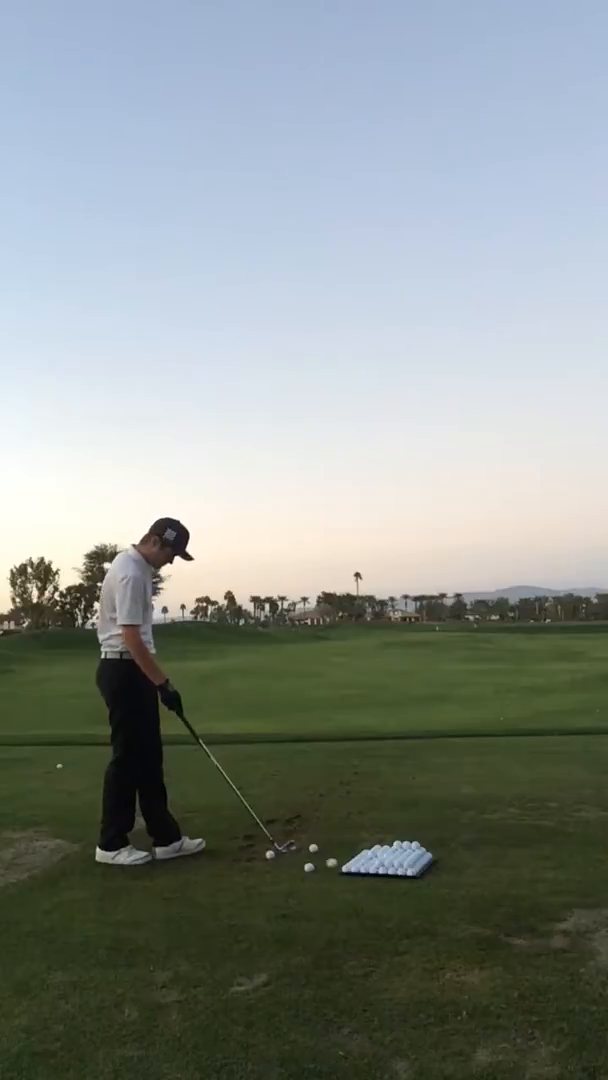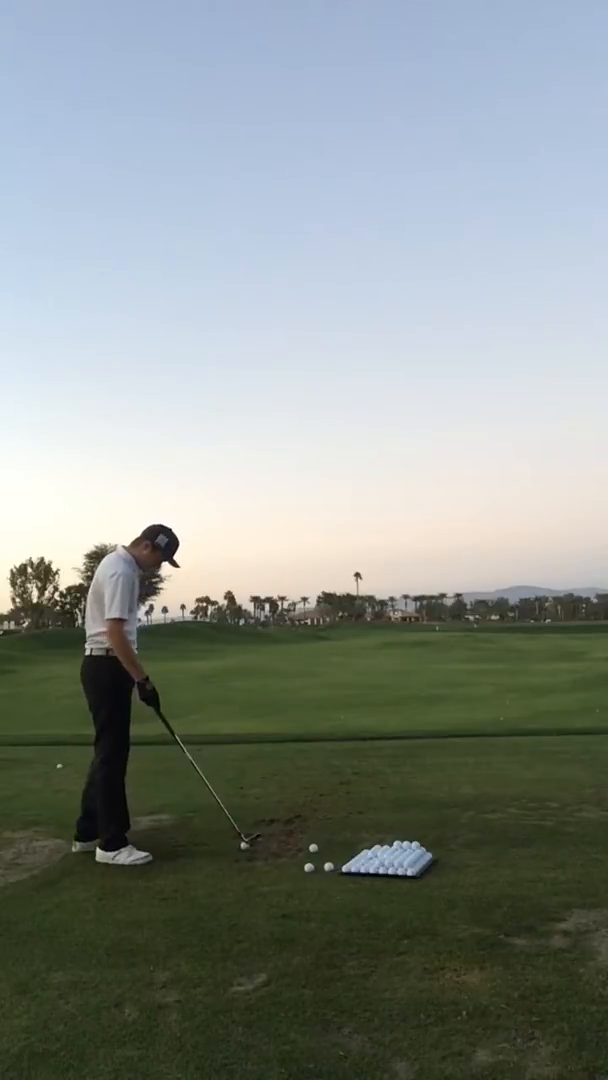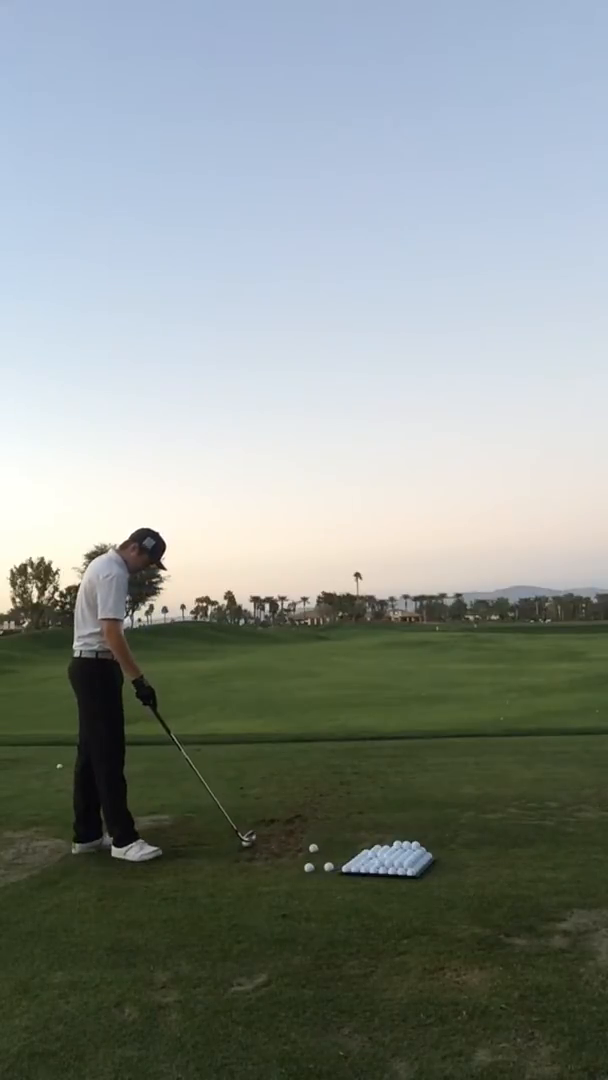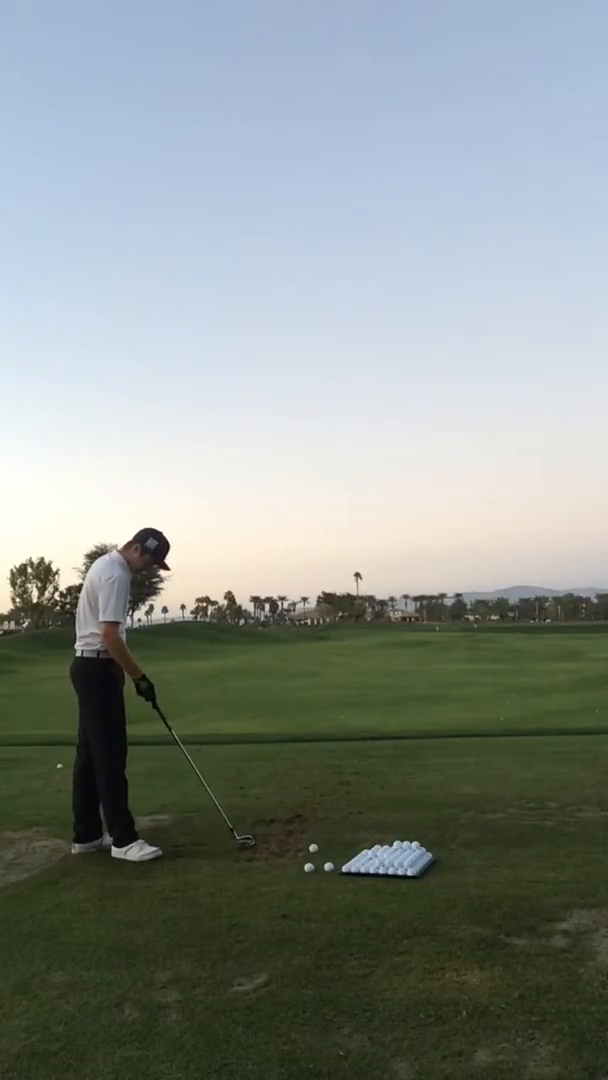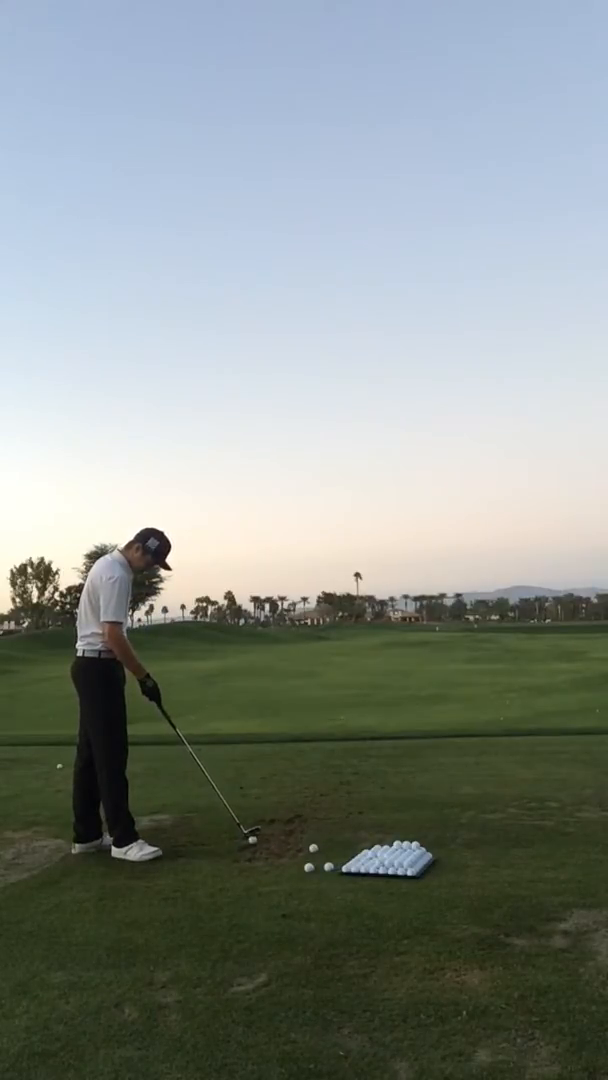
dt=1s
person 1, frame 1
left shoulder: (136, 566)
right shoulder: (131, 574)
right elbow: (132, 638)
right wrist: (163, 684)
left hip: (131, 671)
right hip: (124, 672)
left knee: (149, 756)
right knee: (127, 757)
left ankle: (166, 838)
right ankle: (111, 844)
person 1, frame 2
left shoulder: (119, 564)
right shoulder: (122, 572)
right elbow: (116, 633)
right wrist: (143, 680)
left hip: (103, 666)
right hip: (107, 668)
left knee: (108, 752)
right knee: (113, 753)
left ankle: (88, 832)
right ankle: (111, 843)
person 1, frame 3
left shoulder: (102, 565)
right shoulder: (114, 573)
right elbow: (112, 633)
right wrist: (139, 679)
left hip: (88, 665)
right hip: (97, 668)
left knee: (91, 752)
right knee: (108, 754)
left ankle: (87, 834)
right ankle: (123, 838)
person 1, frame 4
left shoulder: (106, 564)
right shoulder: (116, 575)
right elbow: (110, 636)
right wrist: (140, 678)
left hip: (89, 665)
right hip: (98, 668)
left knee: (90, 753)
right knee: (110, 754)
left ankle: (87, 834)
right ankle: (123, 838)
person 1, frame 5
left shoulder: (107, 565)
right shoulder: (116, 575)
right elbow: (113, 636)
right wrist: (144, 677)
left hip: (90, 665)
right hip: (100, 668)
left knee: (91, 753)
right knee: (111, 754)
left ankle: (86, 834)
right ankle: (123, 838)
